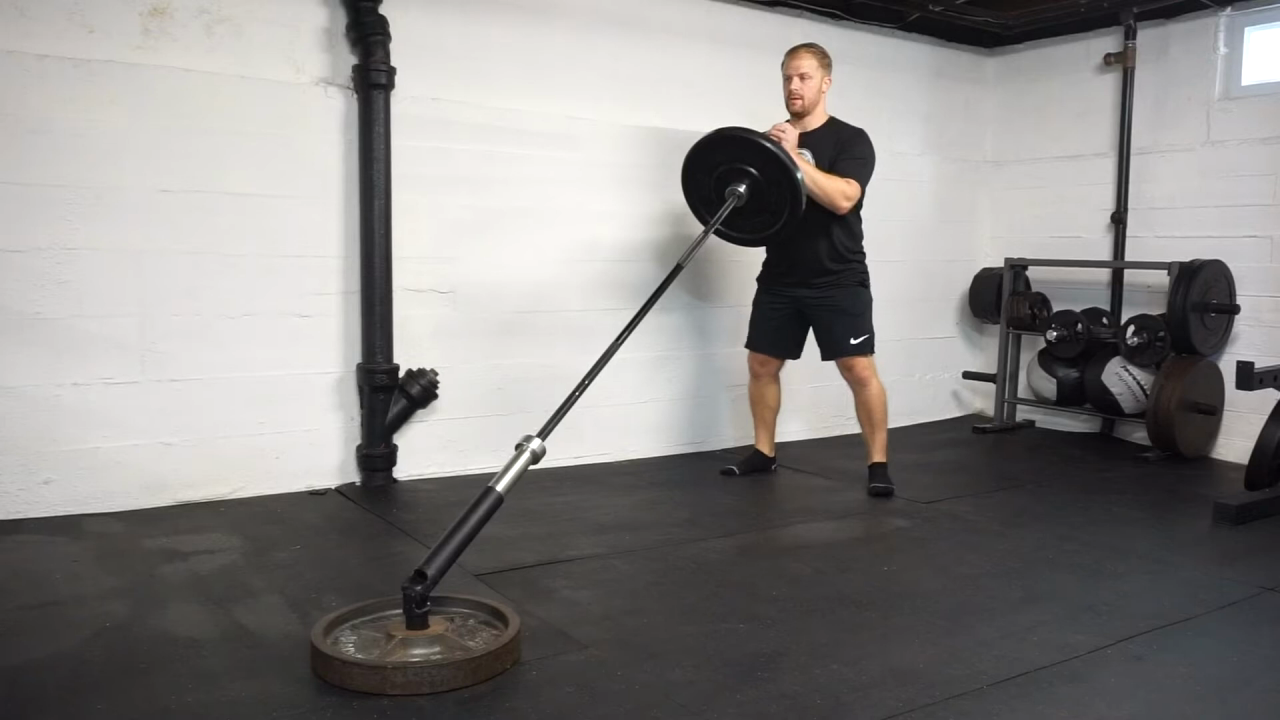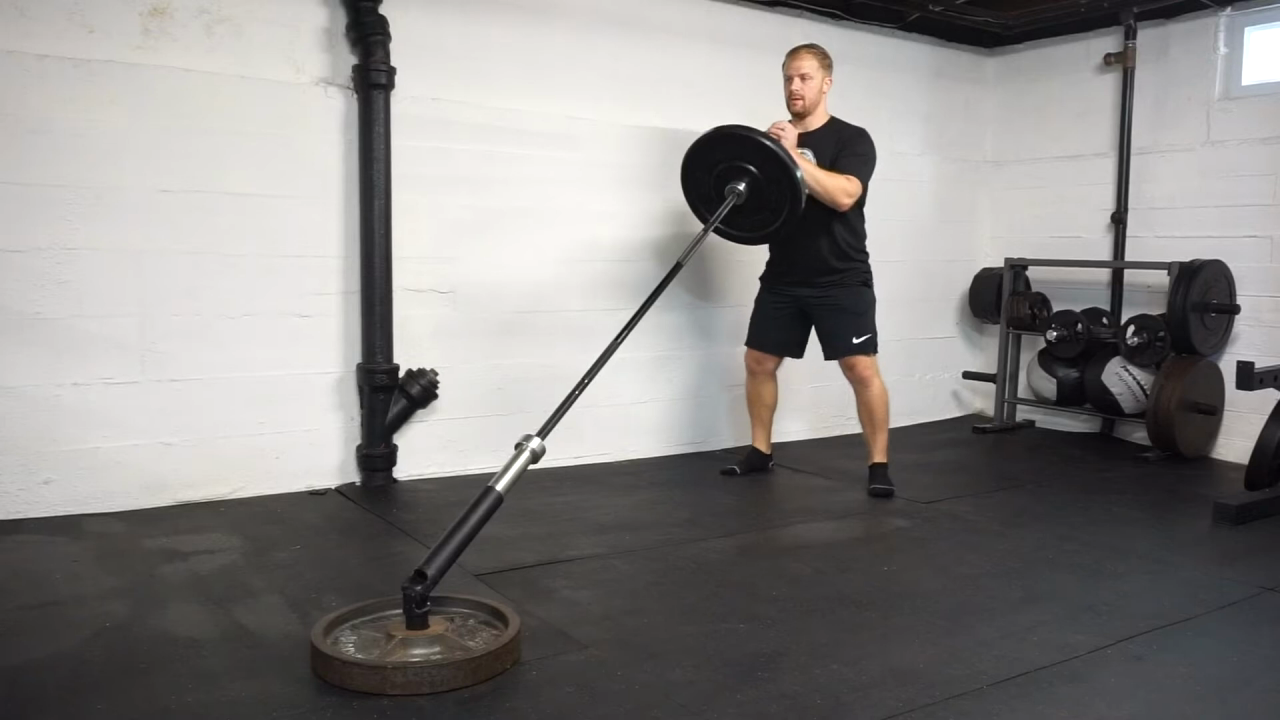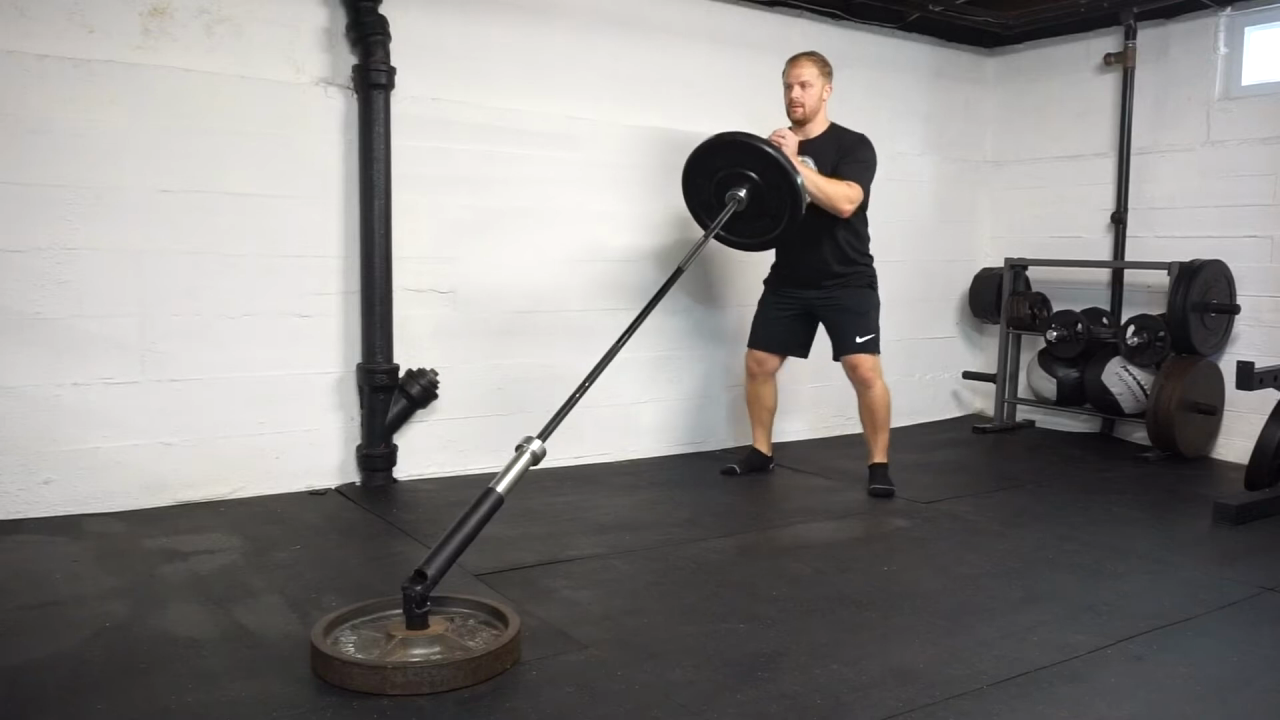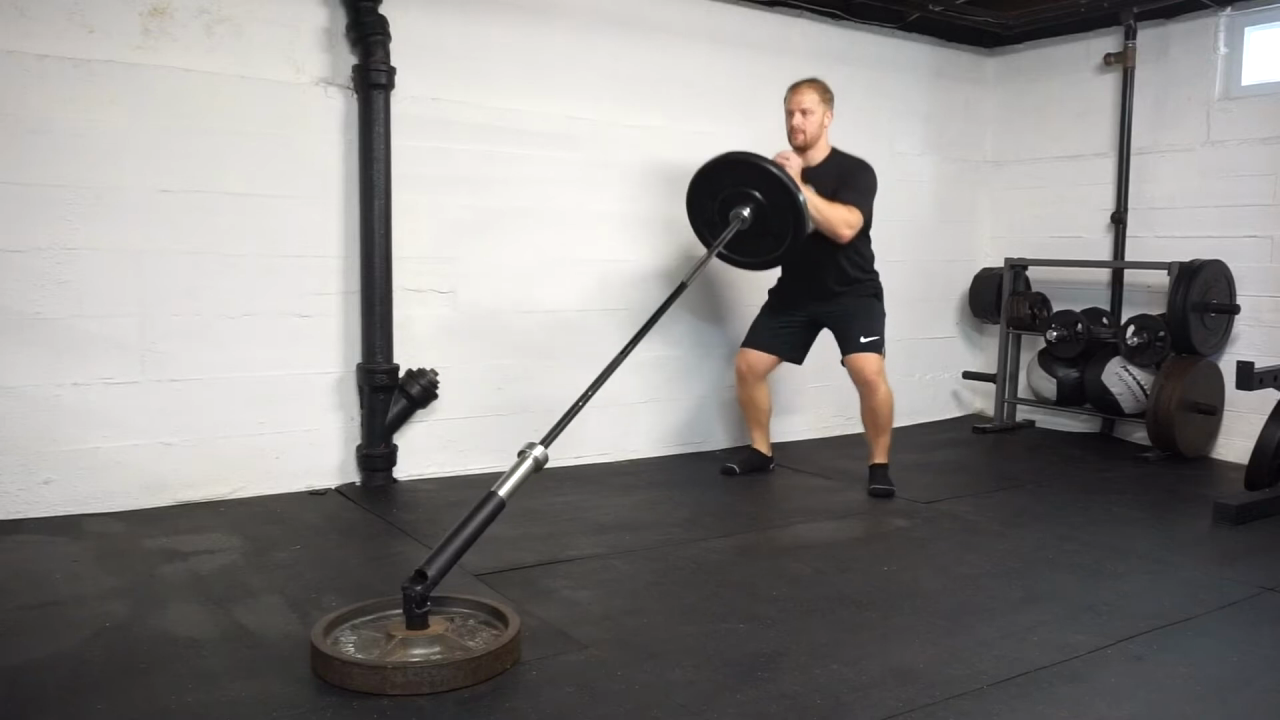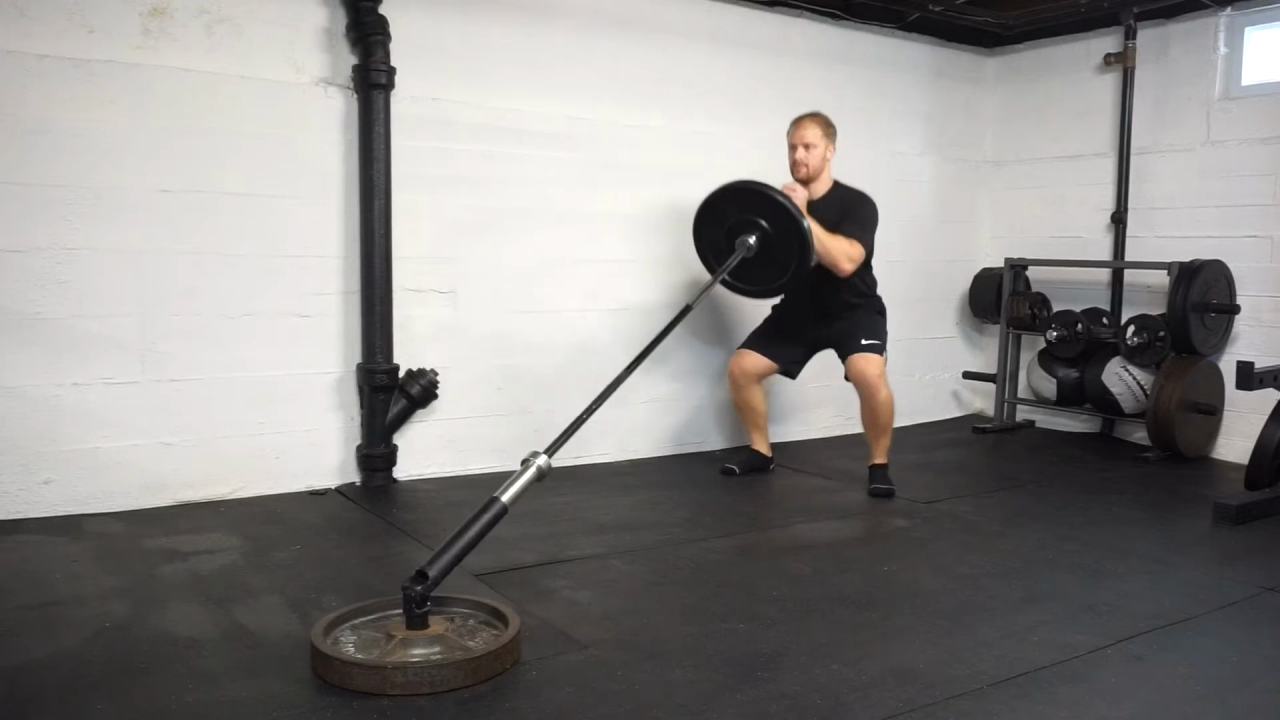
dt=0.2s
person 1, frame 1
left shoulder: (850, 139)
right shoulder: (770, 140)
left elbow: (843, 199)
left wrist: (794, 158)
left hip: (838, 279)
right hip: (780, 278)
left knee: (858, 370)
right knee: (761, 365)
left ankle: (878, 464)
right ankle: (764, 451)
person 1, frame 2
left shoulder: (851, 138)
right shoulder: (773, 139)
left elbow: (843, 195)
left wrist: (794, 157)
left hip: (840, 278)
right hip: (783, 278)
left knee: (861, 370)
right knee: (758, 363)
left ankle: (878, 464)
right ankle: (761, 450)
person 1, frame 3
left shoulder: (852, 145)
right shoulder: (774, 146)
left elbow: (845, 202)
left wrist: (795, 163)
left hip: (845, 281)
right hip: (788, 281)
left knee: (864, 370)
right knee: (758, 365)
left ankle: (879, 464)
right ankle: (761, 451)
person 1, frame 4
left shoulder: (854, 171)
right shoulder: (776, 171)
left elbow: (845, 227)
left wrist: (797, 186)
left hip: (850, 292)
right hip: (794, 291)
left knee: (868, 372)
right knee: (749, 364)
left ankle: (879, 464)
right ankle: (760, 450)
person 1, frame 5
left shoulder: (856, 204)
left elbow: (845, 262)
left wrist: (803, 217)
left hip: (852, 312)
right hip: (797, 311)
left knee: (869, 375)
right knee: (741, 368)
left ankle: (879, 464)
right ankle: (760, 450)
